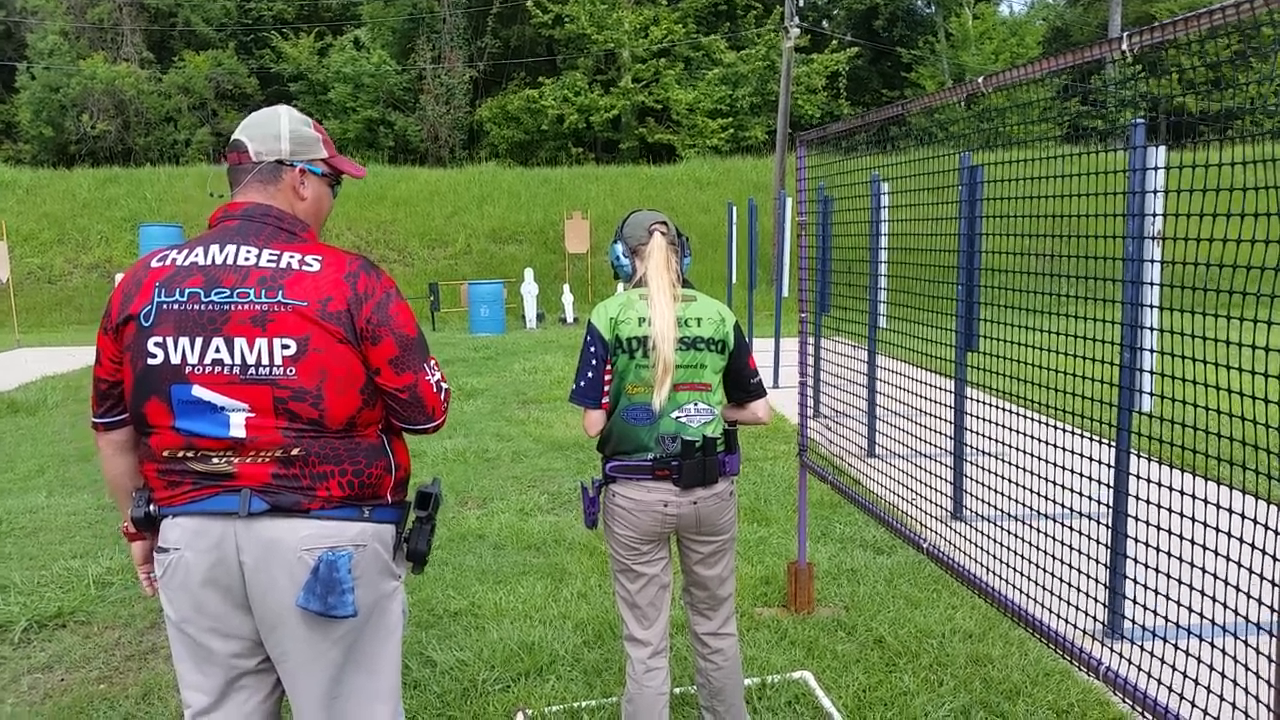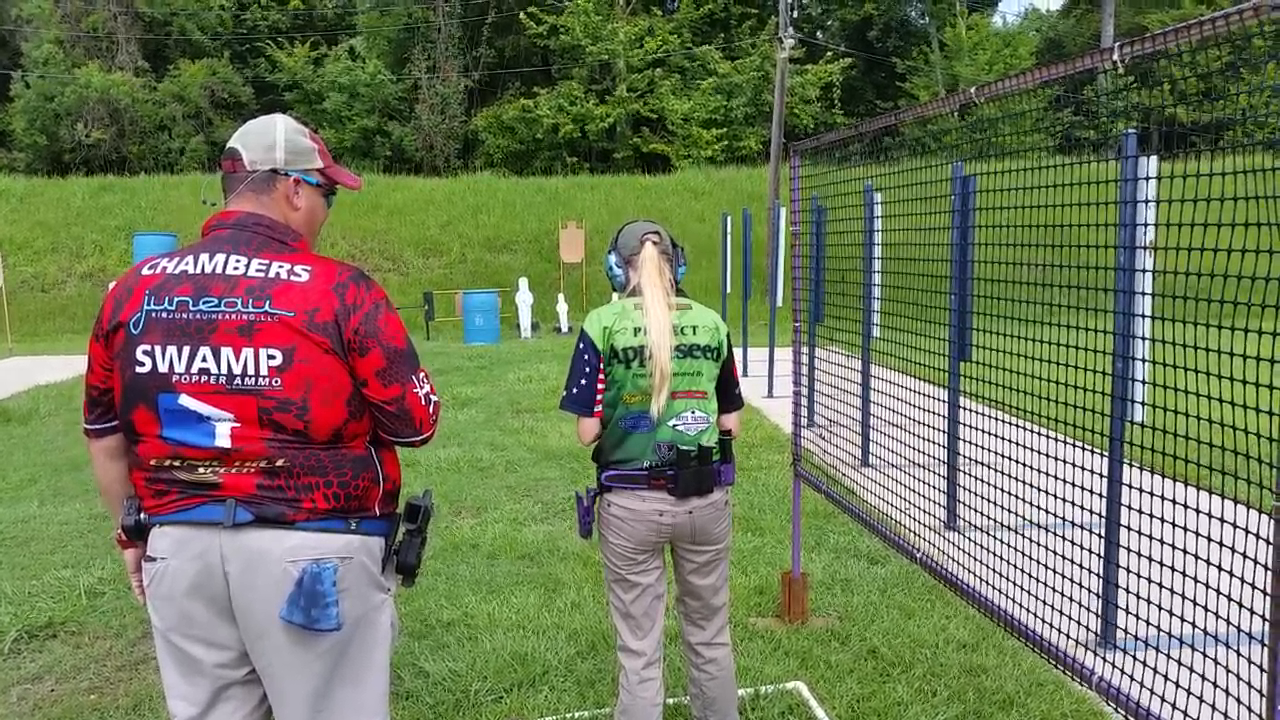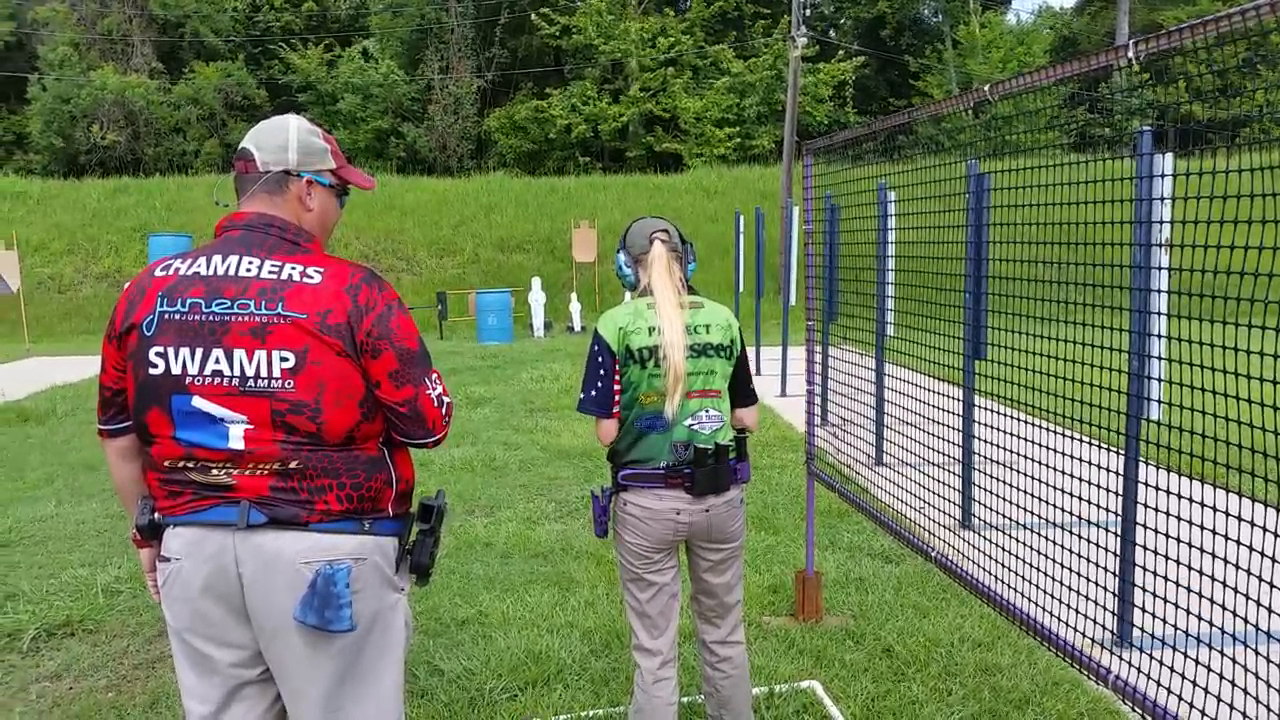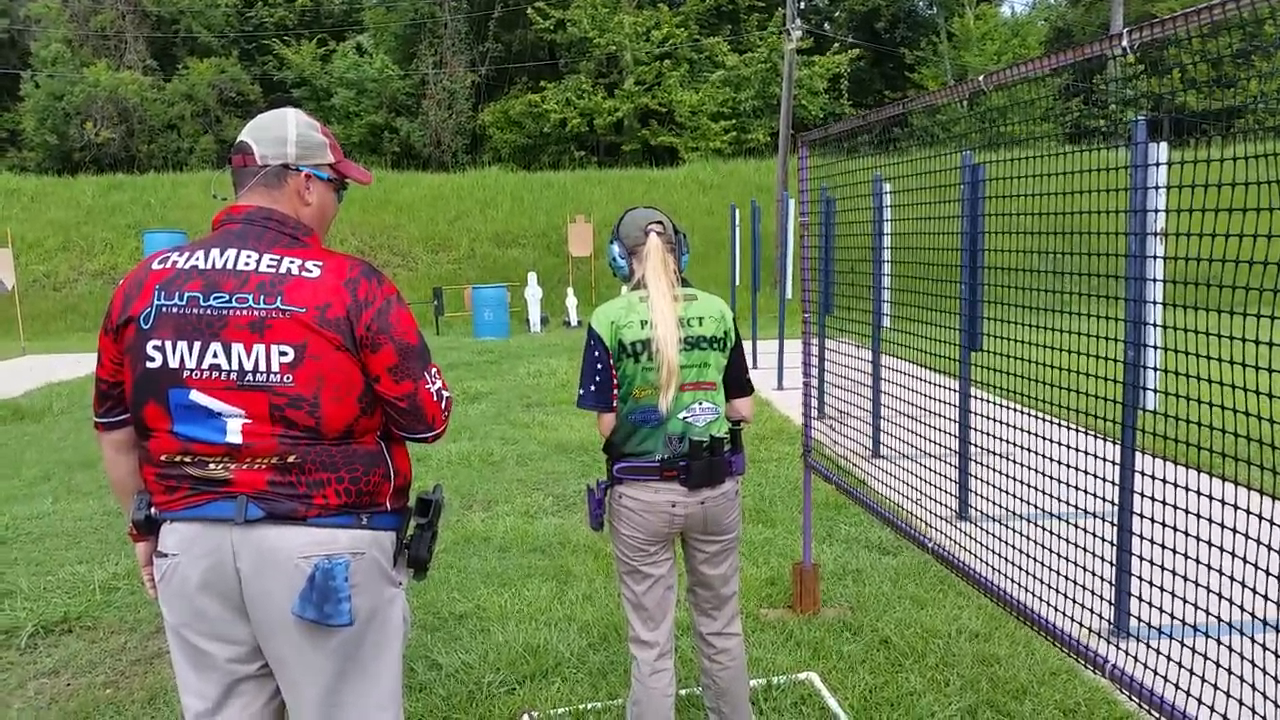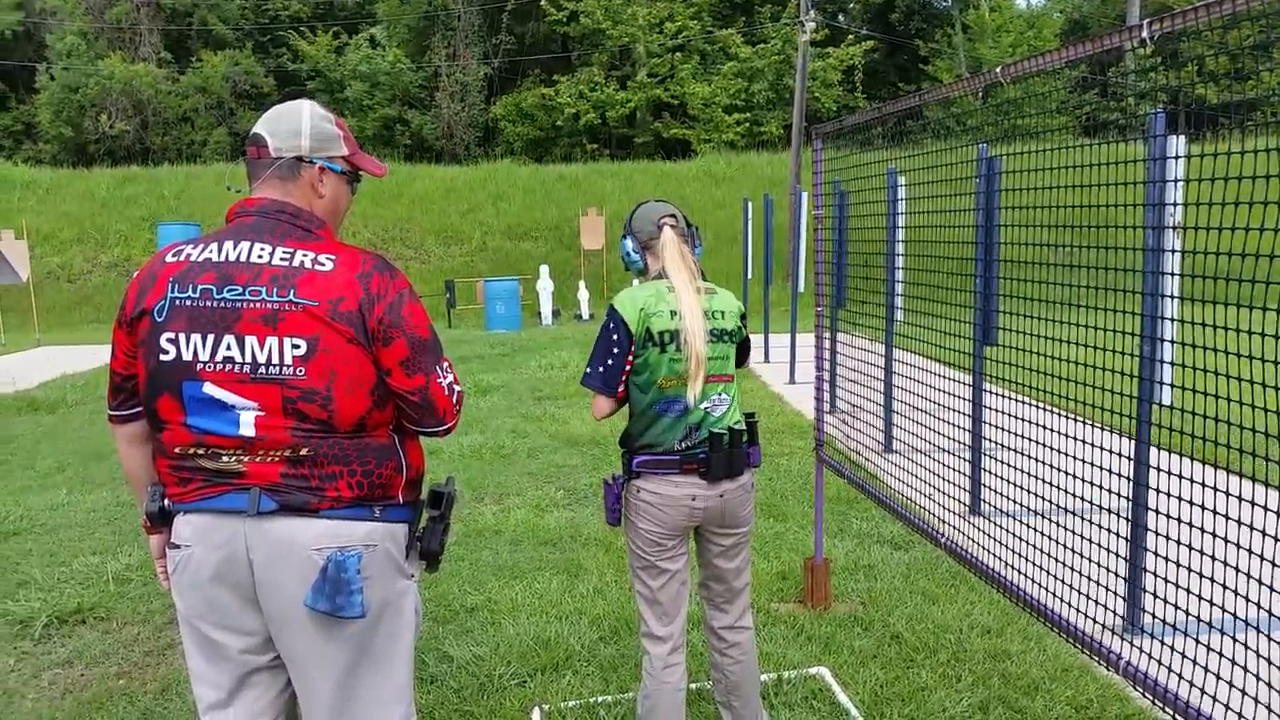
dt=1s
person 1, frame 1
left shoulder: (142, 282)
right shoulder: (350, 279)
left elbow: (114, 430)
right elbow: (426, 412)
left wrist: (140, 527)
left hip: (193, 537)
right hip: (325, 540)
person 1, frame 2
left shoulder: (133, 290)
right shoulder: (340, 290)
left elbow: (106, 436)
right elbow: (415, 424)
left wrist: (133, 534)
left hip: (180, 547)
right hip: (311, 552)
person 1, frame 3
left shoulder: (146, 291)
right shoulder: (352, 291)
left elbow: (120, 437)
right elbow: (428, 425)
left wrist: (150, 532)
left hip: (194, 548)
right hip: (326, 552)
person 1, frame 4
left shoulder: (143, 285)
right shoulder: (352, 285)
left elbow: (116, 431)
right elbow: (427, 419)
left wrist: (145, 528)
left hip: (191, 543)
right hip: (323, 548)
person 1, frame 5
left shoulder: (156, 276)
right shoulder: (364, 278)
left elbow: (130, 422)
right elbow: (439, 414)
left wrist: (158, 520)
left hip: (204, 535)
right hip: (337, 540)
person 2, frame 1
left shoulder: (611, 314)
right shoulder: (719, 314)
left elbow: (593, 424)
right elbow: (759, 411)
left hip: (636, 494)
right hip: (711, 490)
left knee: (646, 639)
right knee: (717, 625)
person 2, frame 2
left shoulder: (604, 323)
right shoulder: (711, 322)
left elbow: (588, 431)
right elbow: (730, 424)
left hip: (631, 502)
right hip: (705, 496)
left knee: (639, 649)
right knee: (710, 636)
person 2, frame 3
left shoulder: (616, 324)
right shoulder: (723, 319)
left elbow: (607, 432)
right elbow: (746, 419)
left hip: (646, 501)
right hip: (720, 494)
left knee: (654, 648)
right knee: (724, 633)
person 2, frame 4
left shoulder: (610, 319)
right shoulder: (717, 311)
left elbow: (607, 424)
right elbow: (743, 411)
left hip: (642, 494)
right hip: (716, 486)
left knee: (651, 639)
right knee: (721, 624)
person 2, frame 5
left shoulder: (633, 304)
right shoulder: (729, 304)
left elbow: (602, 406)
left wrist: (641, 380)
left hip: (659, 487)
right hip: (730, 481)
left knee: (663, 635)
right knee: (732, 619)
